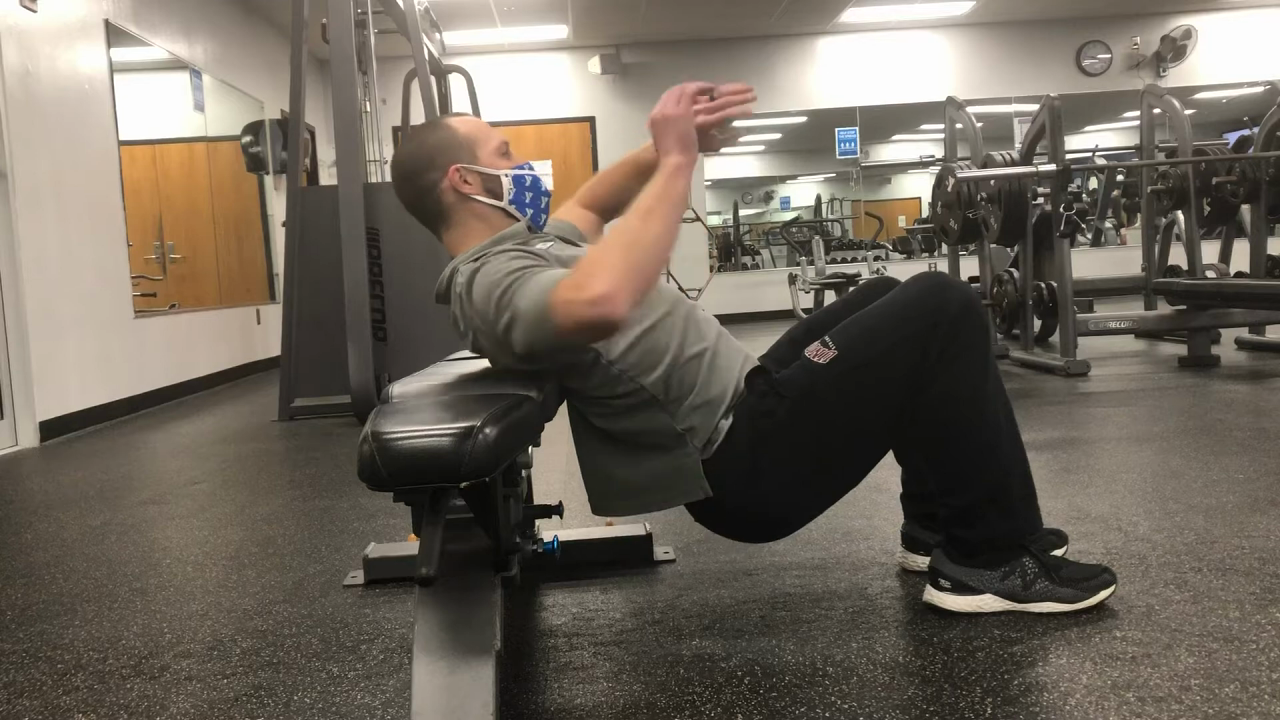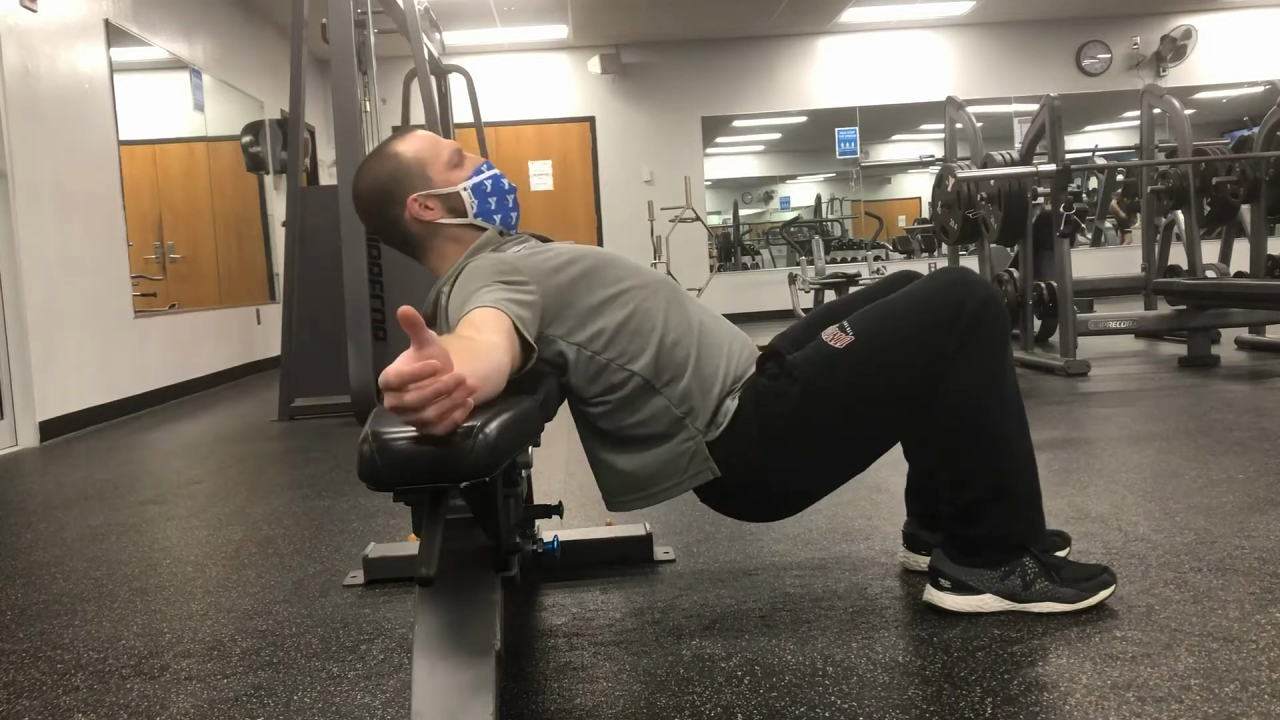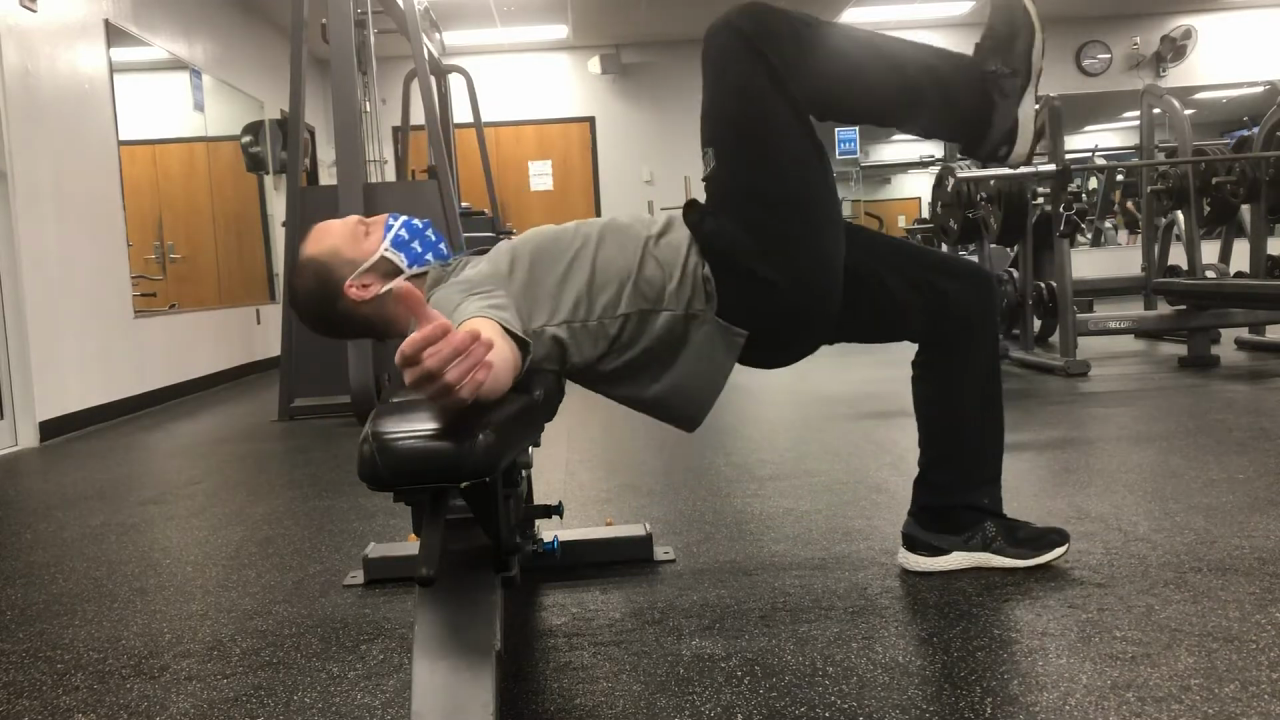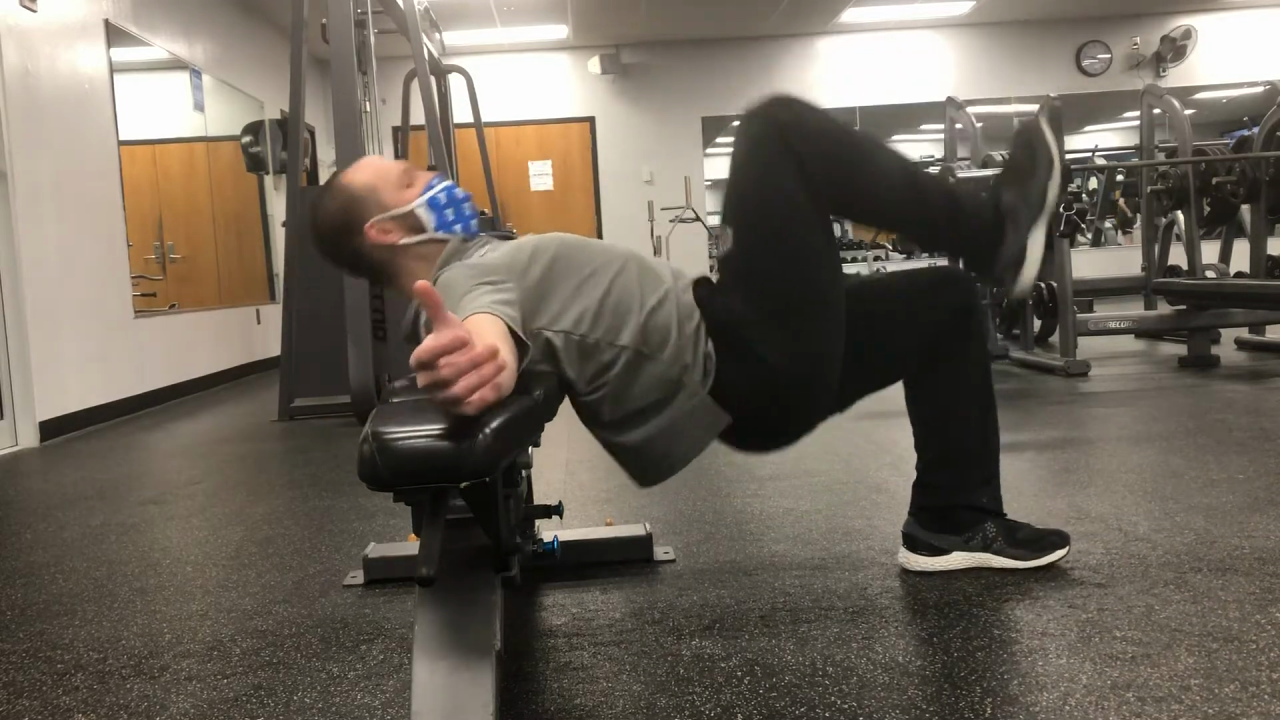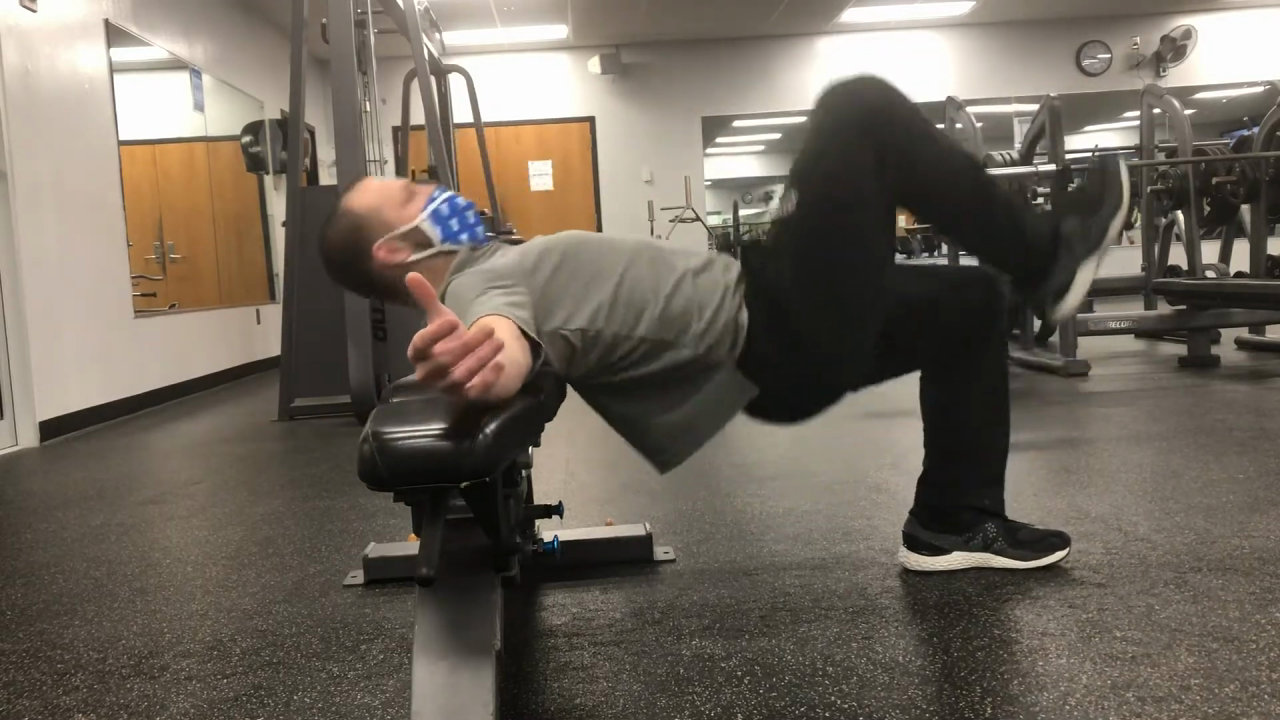
dt=1s
person 1, frame 1
left shoulder: (515, 248)
right shoulder: (497, 281)
left elbow: (589, 208)
right elbow: (606, 301)
left wrist: (676, 141)
right wrist: (674, 161)
left hip: (742, 410)
right hip: (744, 460)
left knee: (889, 298)
right knee: (941, 308)
left ankle: (937, 528)
right ankle: (990, 562)
person 1, frame 2
left shoulder: (500, 258)
right shoulder: (489, 281)
right elbow: (483, 345)
right wrist: (443, 376)
left hip: (746, 390)
right hip: (752, 438)
left knee: (914, 295)
right knee: (961, 307)
left ankle: (939, 525)
right ankle: (989, 560)
person 1, frame 3
left shoulder: (463, 281)
right shoulder: (458, 306)
right elbow: (490, 348)
right wrist: (461, 366)
left hip: (762, 279)
right hip: (750, 277)
left knee: (960, 292)
left ankle: (952, 523)
right ankle: (983, 108)
person 1, frame 4
left shoulder: (474, 266)
right shoulder: (467, 284)
right elbow: (488, 339)
right wrist: (470, 362)
left hip: (750, 363)
right hip: (749, 363)
left knee: (942, 306)
right knee: (777, 127)
left ankle: (953, 522)
right ankle: (993, 233)
person 1, frame 5
left shoulder: (486, 270)
right shoulder: (479, 300)
right elbow: (505, 350)
right wrist: (471, 362)
left hip: (783, 327)
right hip: (781, 332)
left knee: (969, 301)
right knee: (858, 109)
left ankle: (954, 522)
right ankle: (1042, 261)
